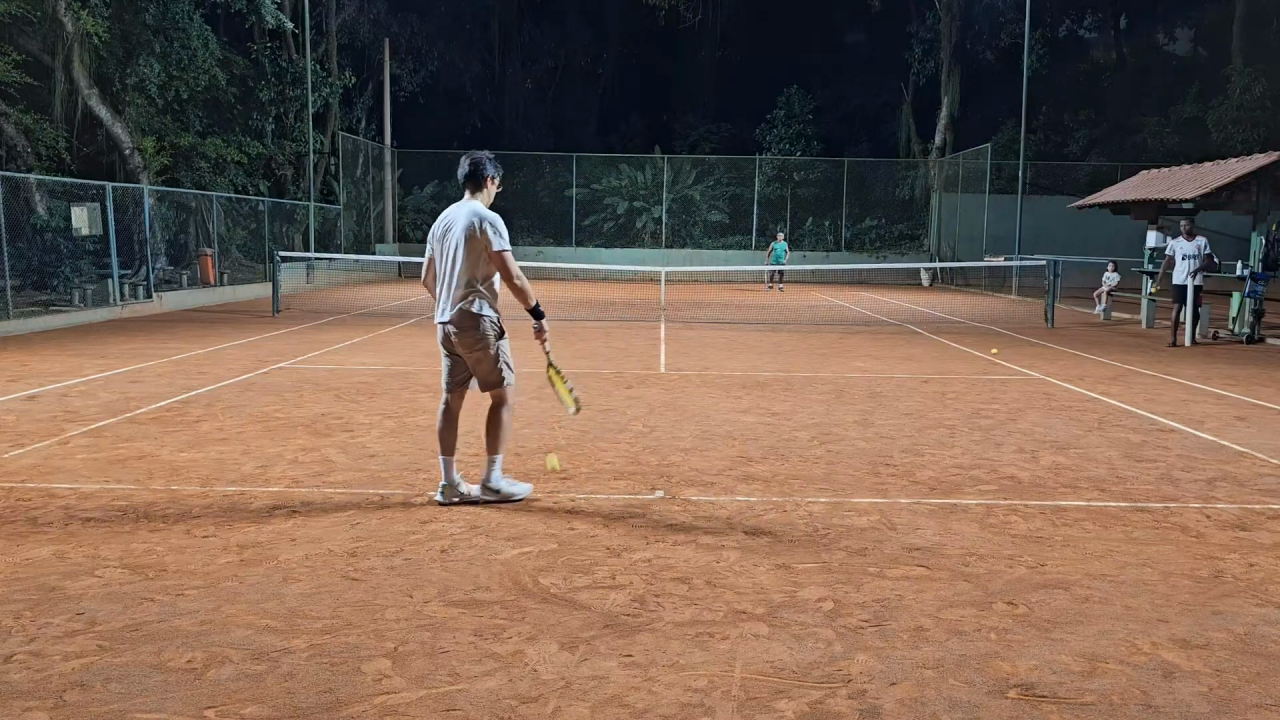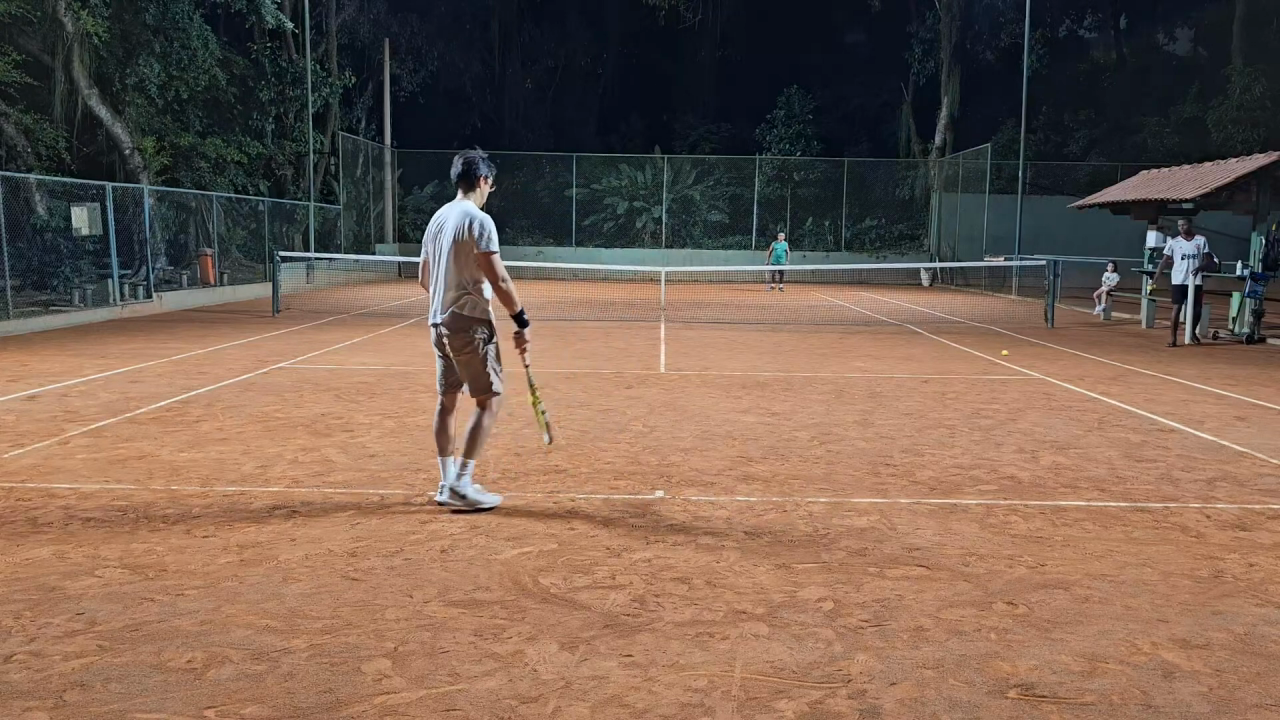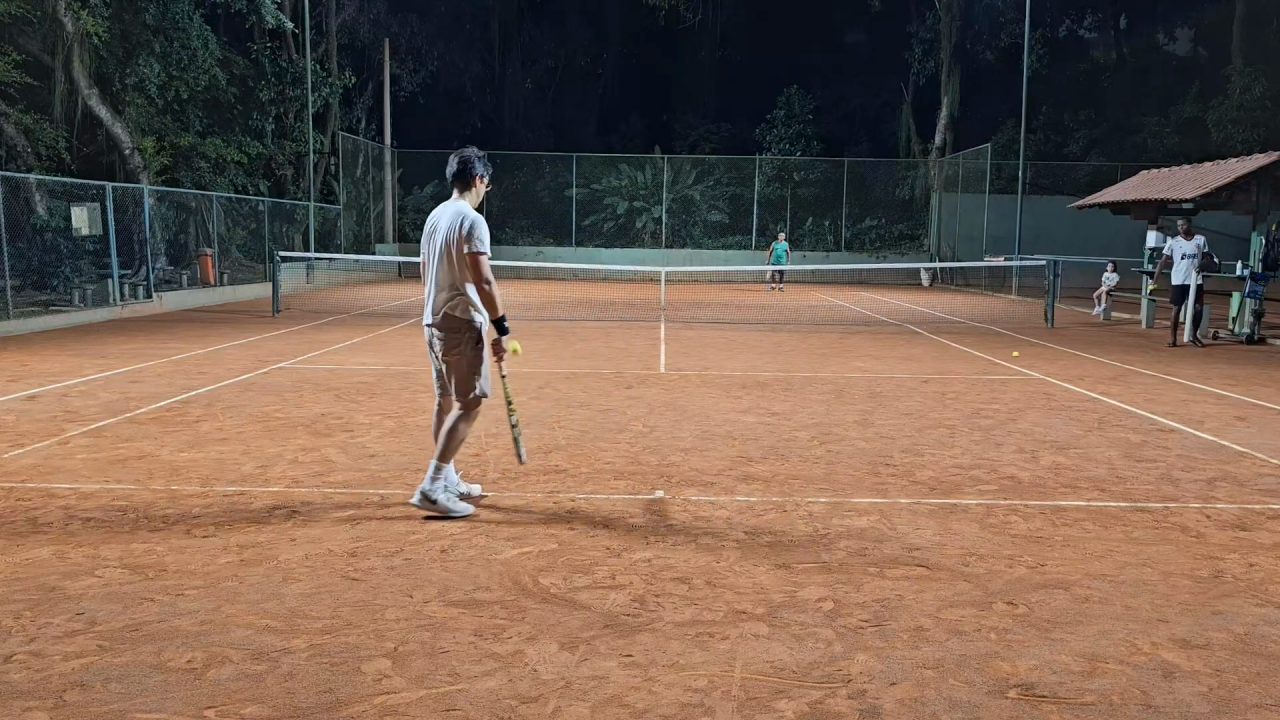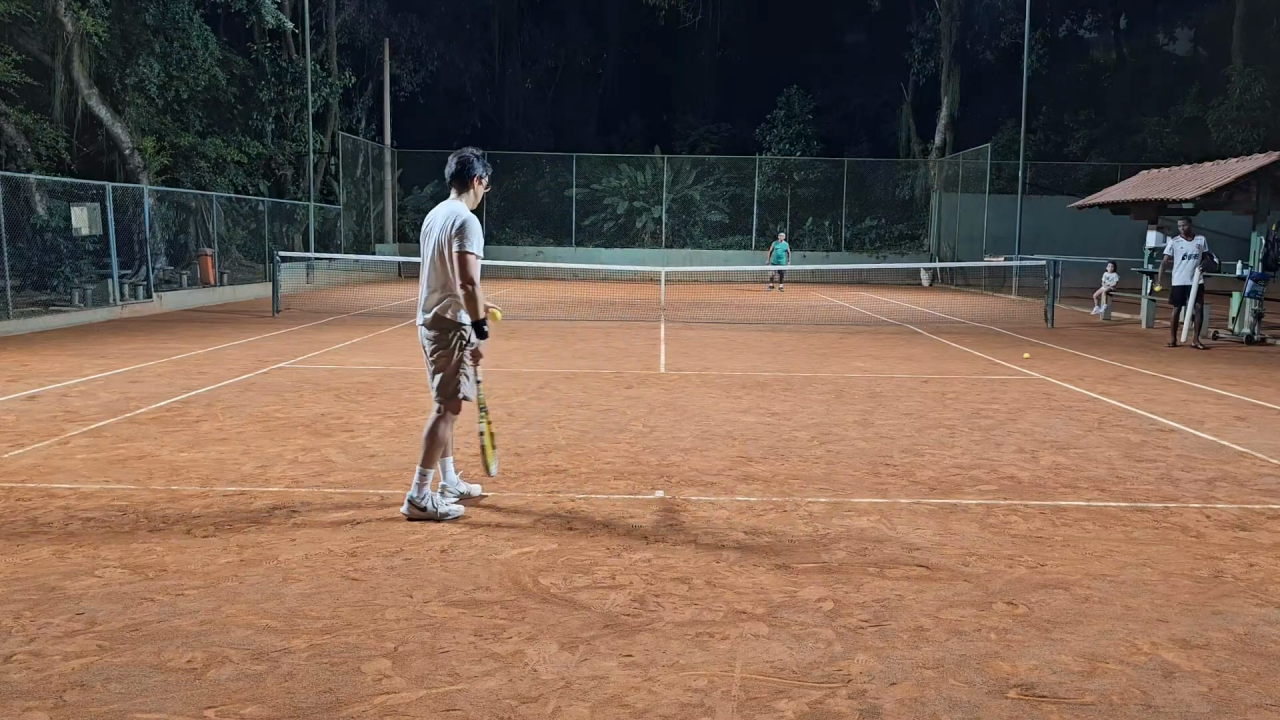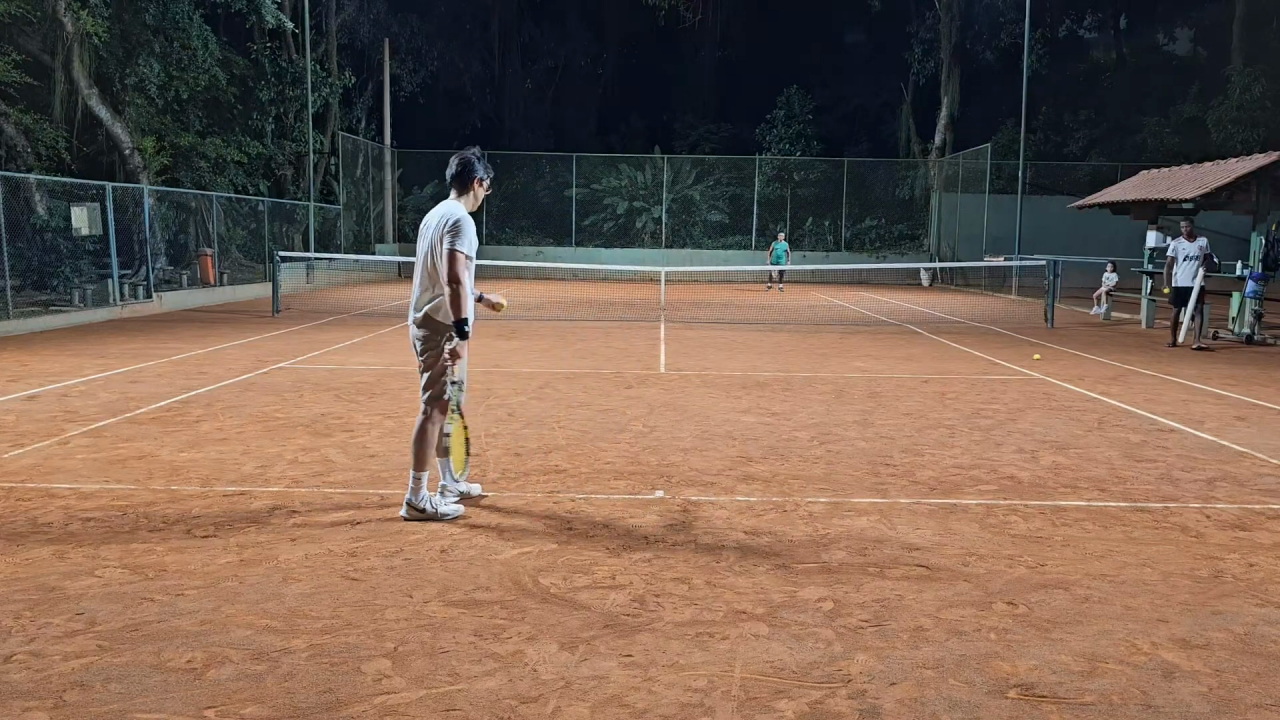
dt=0.1s
person 1, frame 1
left shoulder: (442, 220)
right shoulder: (488, 219)
left elbow: (428, 279)
right elbow: (512, 276)
right wrist: (538, 316)
left hip: (447, 322)
right hip: (478, 321)
left knee: (451, 401)
right knee: (502, 395)
left ankle: (450, 483)
right ankle: (493, 479)
person 1, frame 2
left shoulder: (437, 219)
right shoulder: (479, 220)
left elbow: (425, 279)
right elbow: (499, 280)
right wrist: (522, 322)
left hip: (440, 323)
right hip: (470, 323)
left knee: (447, 402)
right knee: (488, 401)
left ankle: (450, 483)
right ankle: (461, 484)
person 1, frame 3
left shoulder: (435, 217)
right shoulder: (471, 220)
right elbow: (484, 281)
right wrist: (500, 328)
left hip: (436, 322)
right hip: (461, 324)
left knee: (446, 403)
right knee: (468, 405)
left ankle: (448, 483)
right ankle: (432, 489)
person 1, frame 4
left shoulder: (434, 215)
right shoulder: (465, 220)
right elbow: (468, 282)
left wrist: (480, 307)
right wrist: (480, 330)
left hip: (430, 322)
right hip: (451, 325)
left knee: (445, 405)
right knee: (449, 408)
left ankle: (449, 483)
right ankle: (420, 495)
person 1, frame 5
left shoulder: (436, 214)
right shoulder: (460, 220)
right elbow: (454, 279)
left wrist: (482, 297)
right wrist: (460, 332)
left hip: (434, 324)
right hip: (443, 328)
left knee: (443, 406)
right knee: (435, 409)
left ankle: (448, 482)
right ankle: (417, 499)
